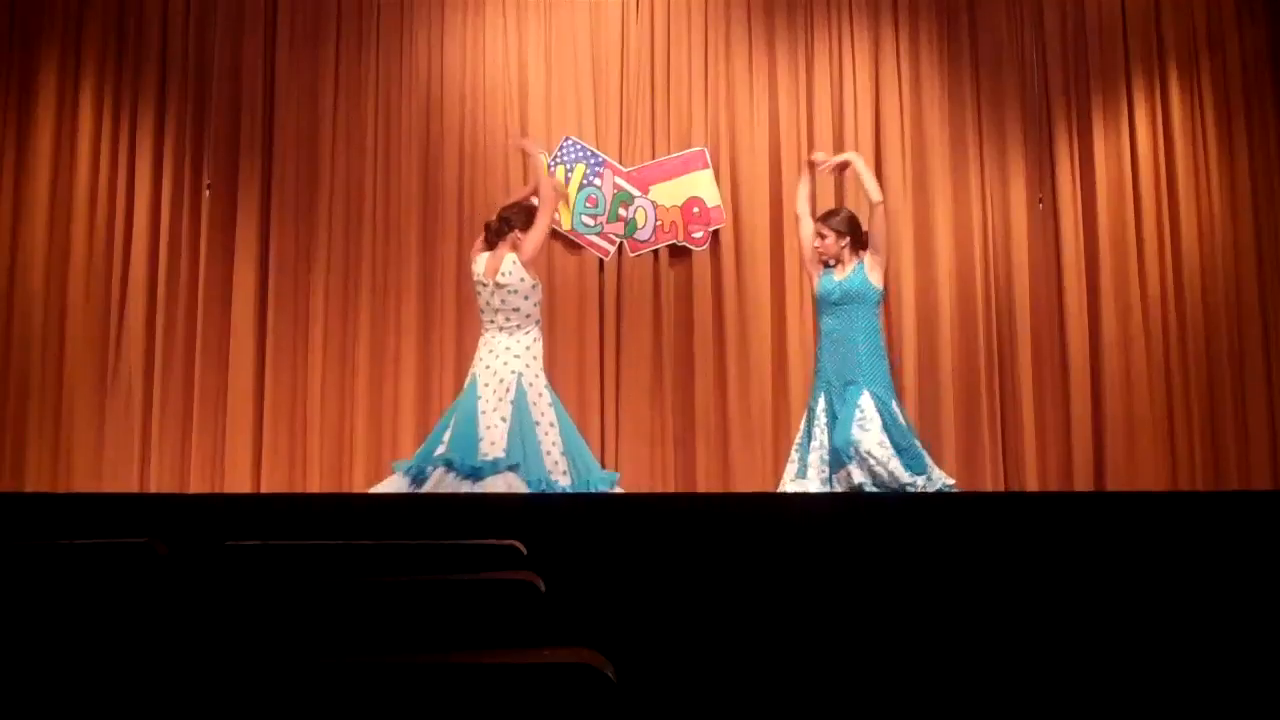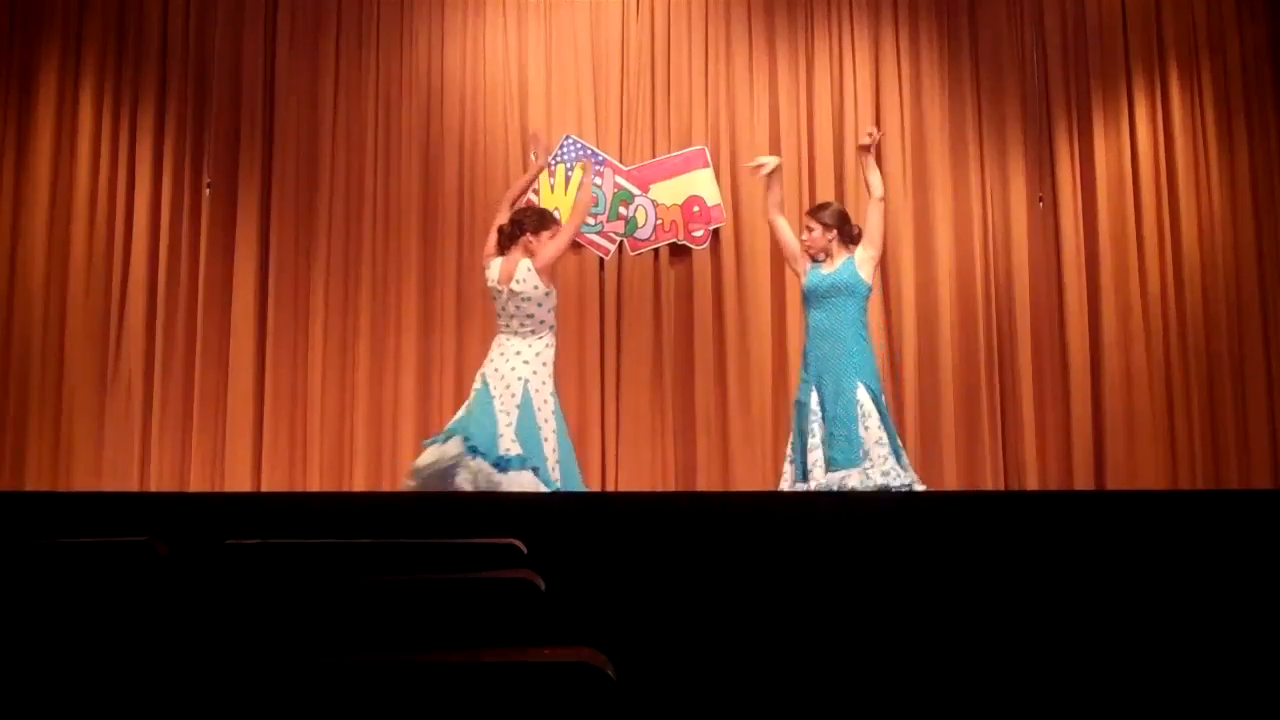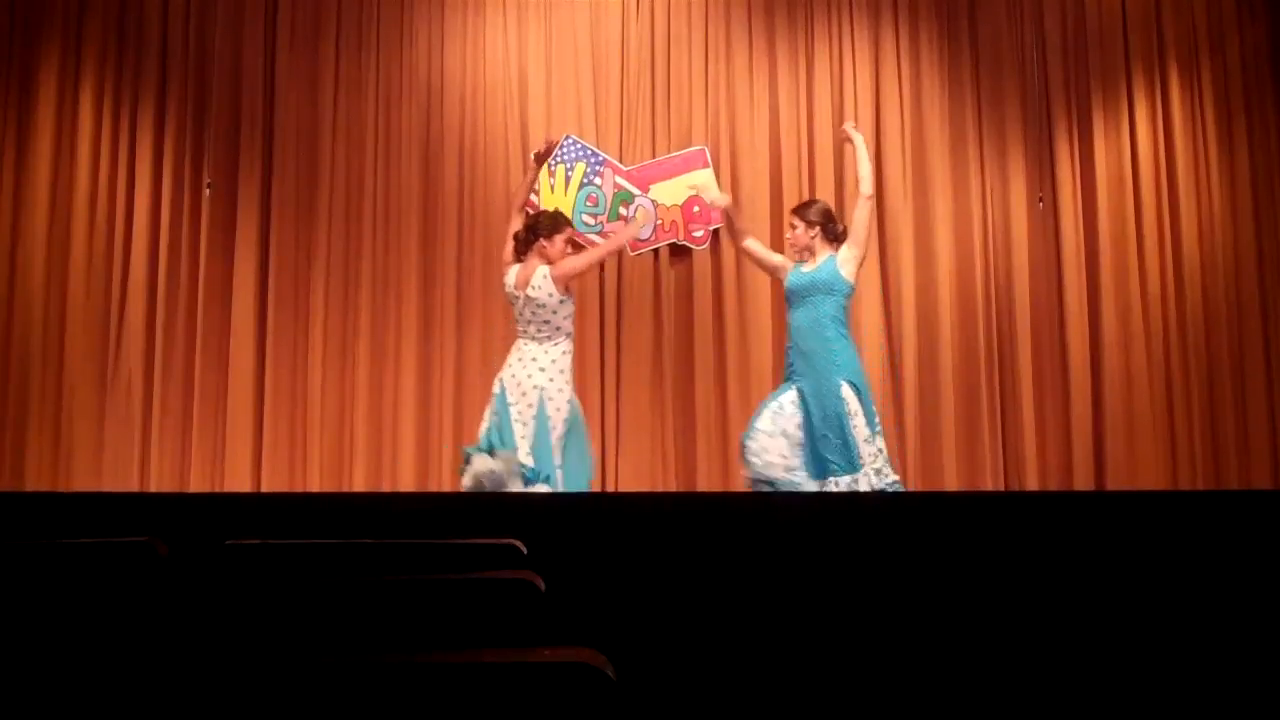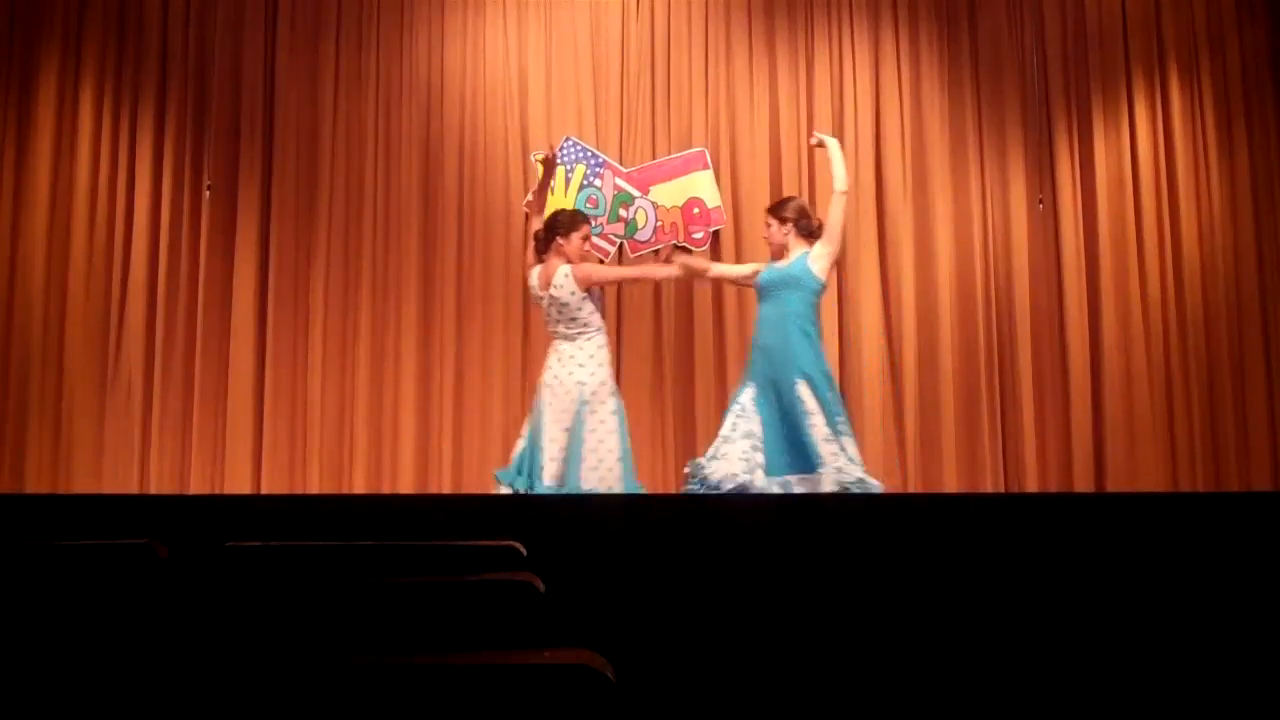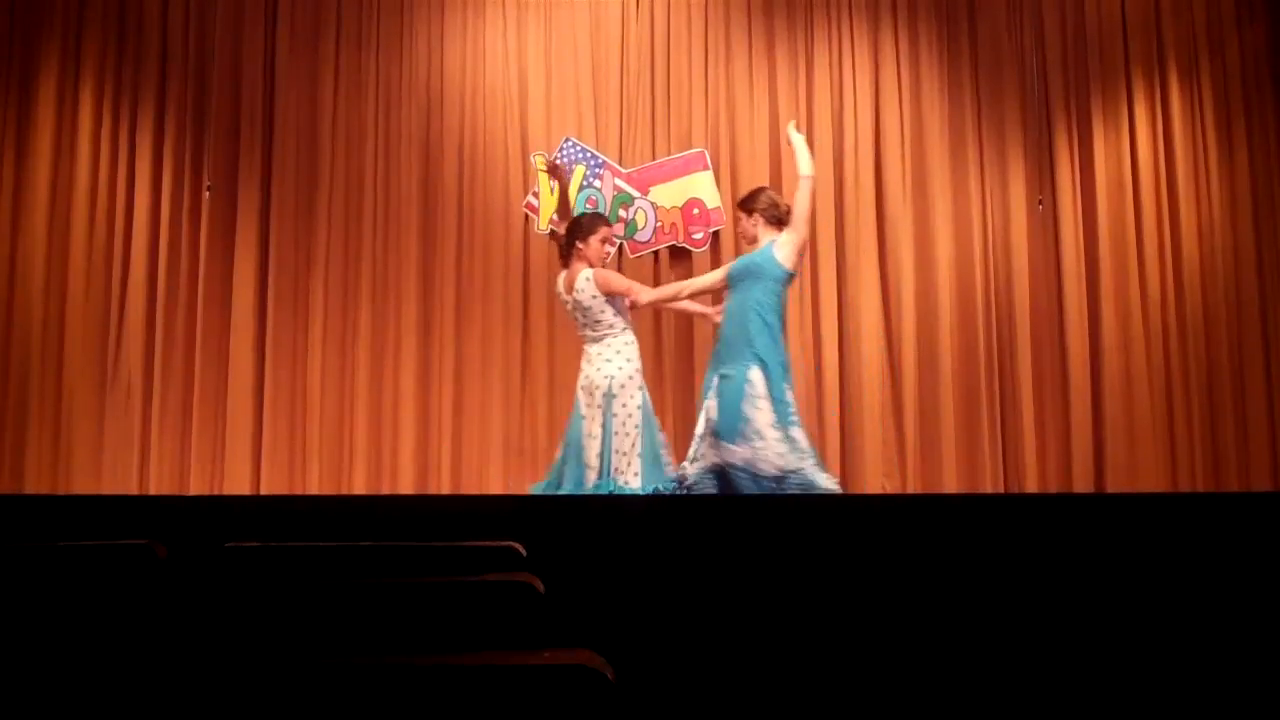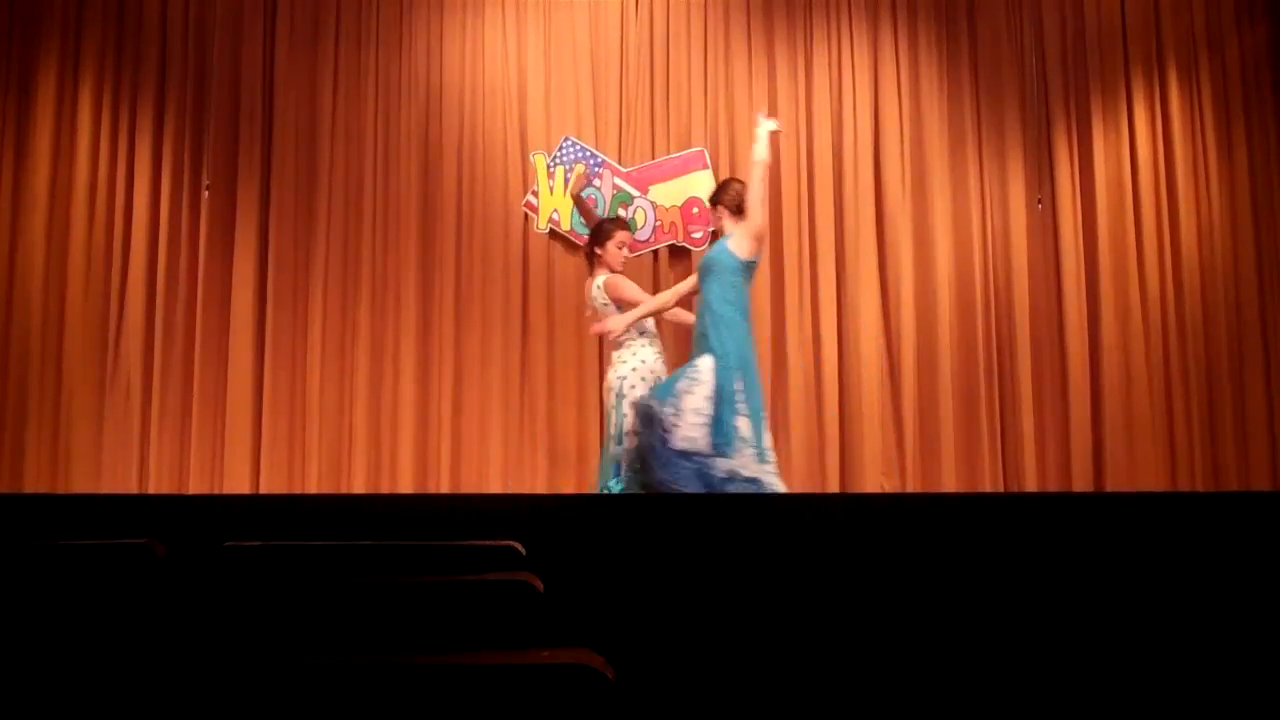
dt=0.2s
person 1, frame 1
left shoulder: (872, 268)
right shoulder: (820, 274)
left elbow: (877, 201)
right elbow: (802, 214)
left wrist: (855, 161)
right wrist: (809, 170)
left hip: (865, 376)
right hip: (830, 379)
left knee: (863, 444)
right knee: (823, 456)
person 1, frame 2
left shoulder: (862, 262)
right shoulder: (808, 270)
left elbow: (877, 198)
right elbow: (776, 218)
left wrist: (867, 156)
right wrist: (773, 174)
left hip: (853, 371)
right hip: (815, 375)
left knee: (861, 452)
right knee: (819, 457)
person 1, frame 3
left shoulder: (845, 260)
right shoulder: (789, 271)
left elbow: (866, 195)
right elbow: (745, 242)
left wrist: (857, 142)
right wrist: (728, 211)
left hip: (836, 373)
right hip: (798, 378)
left knee: (852, 455)
right knee: (765, 444)
person 1, frame 4
left shoulder: (819, 257)
right shoulder: (765, 271)
left elbow: (841, 191)
right elbow: (713, 270)
left wrist: (830, 144)
right wrist: (684, 262)
left hip: (801, 370)
right hip: (762, 374)
left knee: (818, 453)
right knee: (738, 455)
person 1, frame 5
left shoulder: (787, 246)
right shoulder: (742, 264)
left elbow: (806, 177)
right elbow: (691, 286)
left wrist: (795, 138)
right wrist: (650, 296)
left hip: (760, 359)
right hip: (729, 363)
left knee: (756, 435)
right knee: (718, 444)
person 1, frame 6
left shoulder: (747, 237)
right shoulder: (720, 253)
left elbow: (760, 165)
right elbow: (676, 292)
left wrist: (762, 130)
right wrist: (627, 318)
left hip: (727, 354)
right hip: (710, 356)
left knee: (692, 421)
person 2, frame 1
left shoulder: (479, 260)
right shoulder: (519, 263)
left elbow: (510, 215)
right elbow: (551, 202)
left wrist: (537, 186)
right wrist: (536, 159)
left hip: (485, 368)
right hip: (520, 371)
left knee: (471, 444)
right knee: (539, 455)
person 2, frame 2
left shoulder: (492, 265)
right shoulder: (537, 269)
left elbow: (505, 207)
right elbow: (576, 218)
left wrist: (536, 168)
right wrist: (586, 177)
left hip: (496, 370)
right hip: (531, 377)
right knee: (535, 465)
person 2, frame 3
left shoulder: (511, 271)
right shoulder: (554, 276)
left elbow: (516, 213)
right elbow: (609, 246)
left wrist: (535, 167)
right wrist: (638, 223)
left hip: (515, 374)
right hip: (549, 381)
left knee: (508, 459)
right knee: (548, 462)
person 2, frame 4
left shoulder: (535, 273)
right shoulder: (577, 275)
left elbow: (536, 215)
right elbow: (638, 273)
left wrist: (546, 175)
right wrist: (682, 268)
left hip: (556, 374)
right hip: (589, 376)
left knee: (550, 457)
right knee: (591, 461)
person 2, frame 5
left shoulder: (564, 278)
right shoulder: (599, 278)
left elbow: (565, 223)
left wrist: (563, 186)
right wrist: (702, 309)
left hip: (592, 372)
right hip: (619, 372)
left knee: (592, 453)
right knee: (623, 455)
person 2, frame 6
left shoulder: (598, 281)
right shoulder: (611, 283)
left elbow: (598, 228)
right elbow: (660, 308)
left hip: (635, 376)
right hip: (637, 376)
